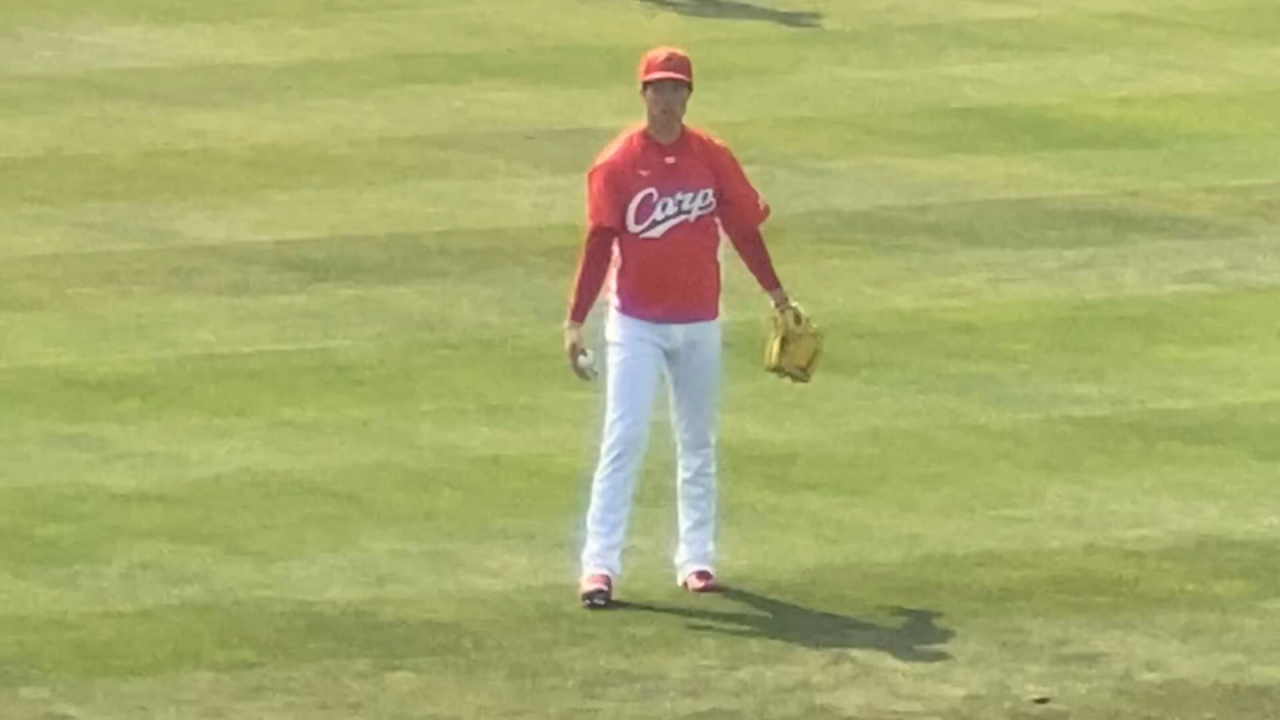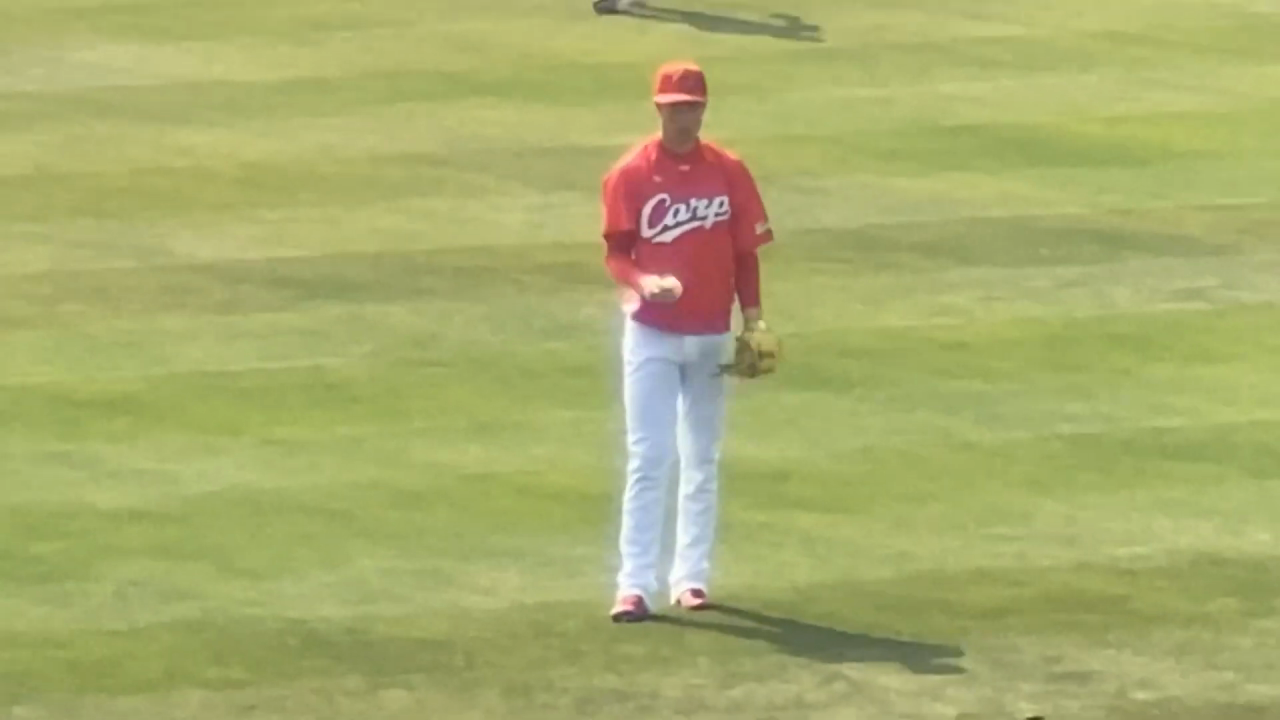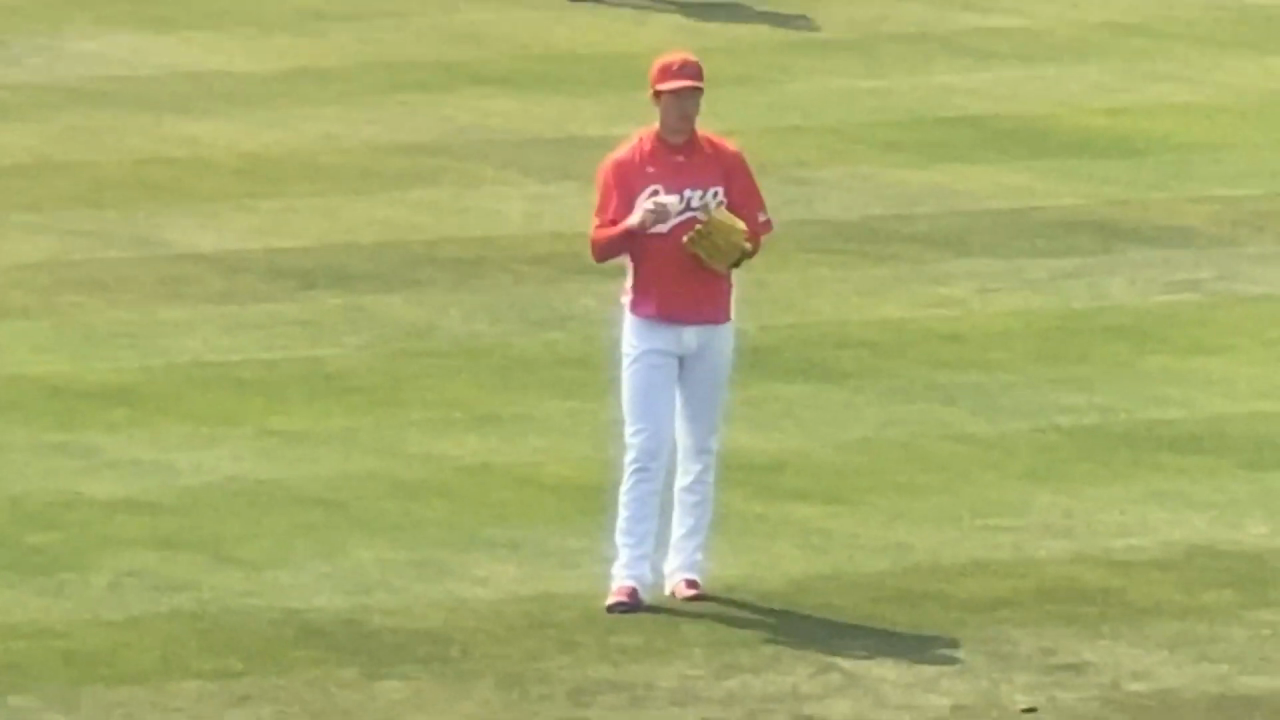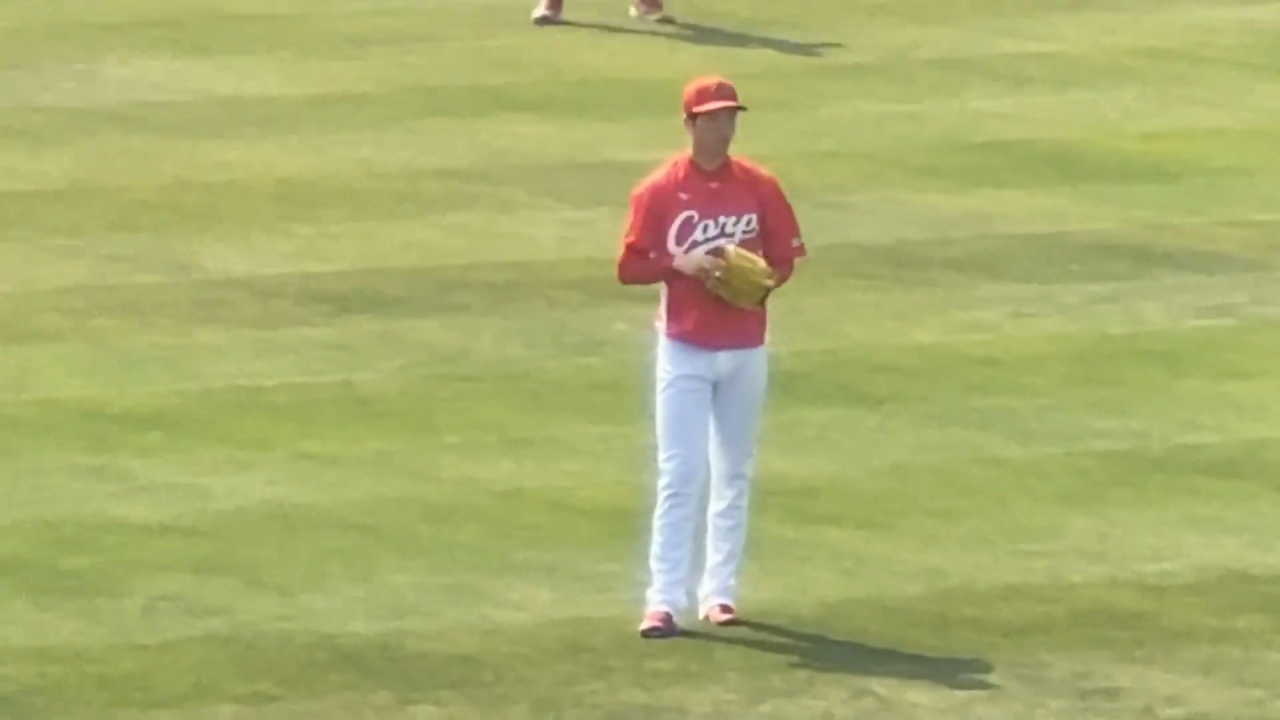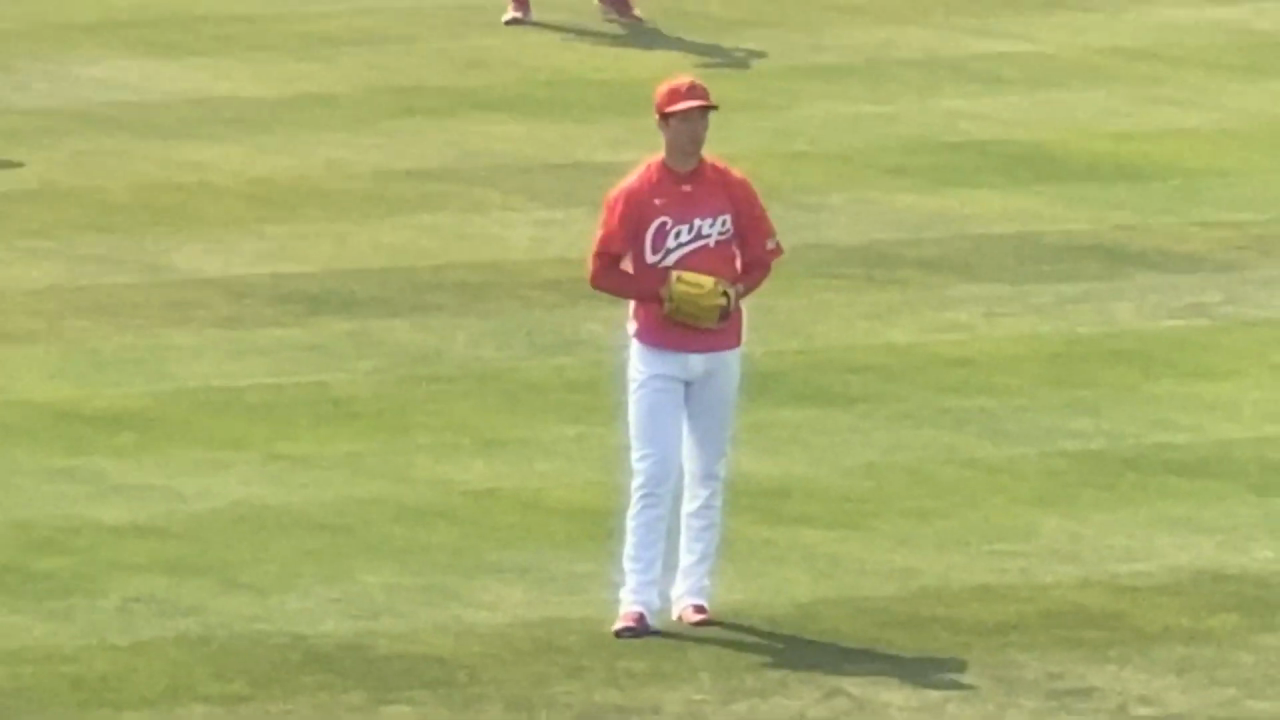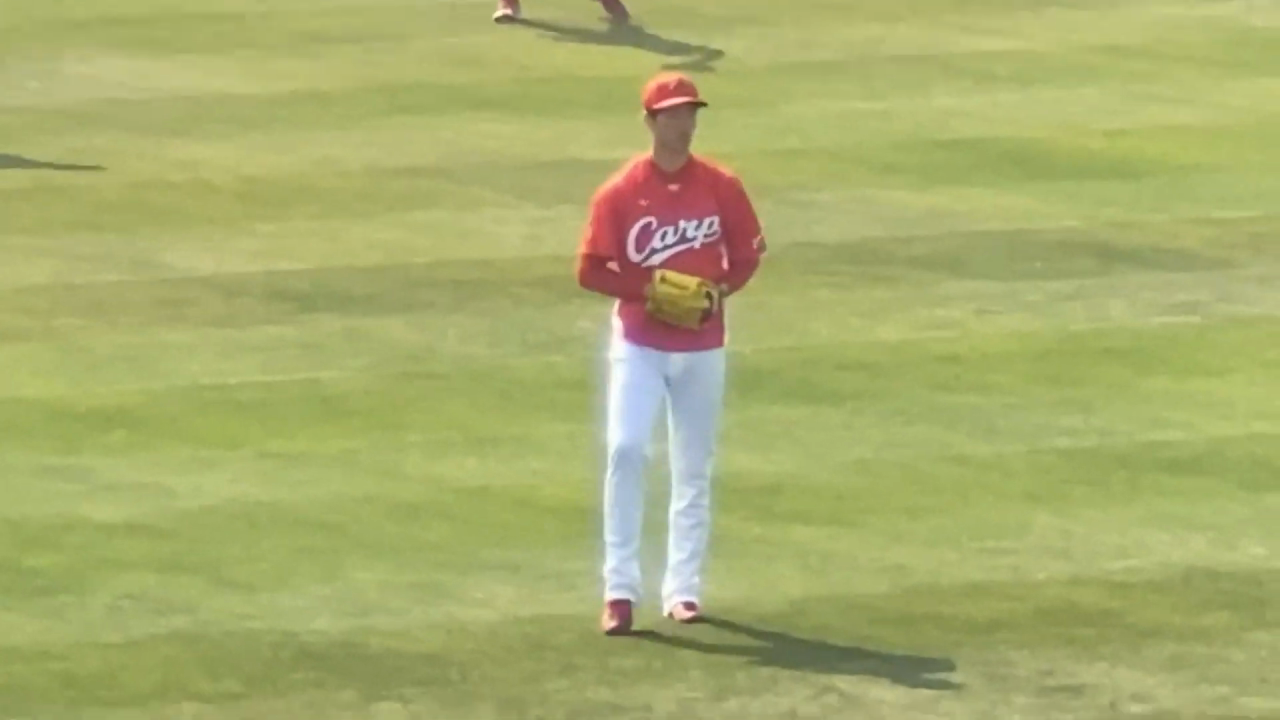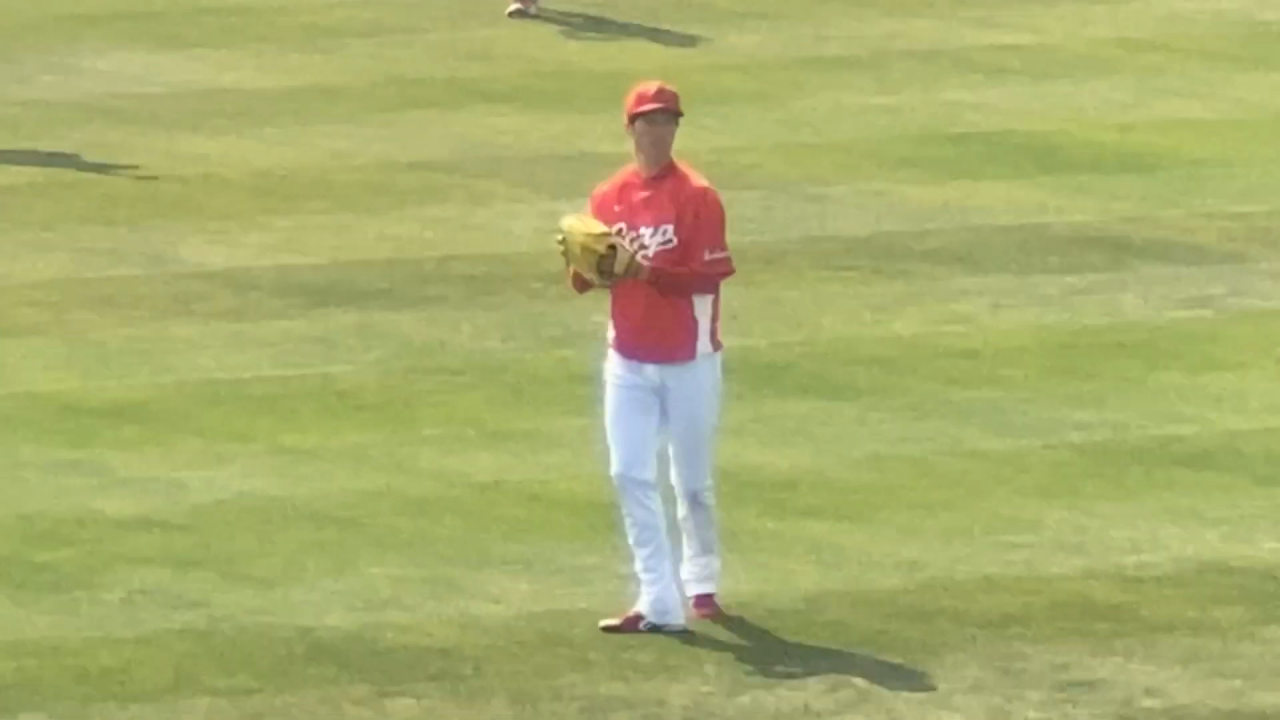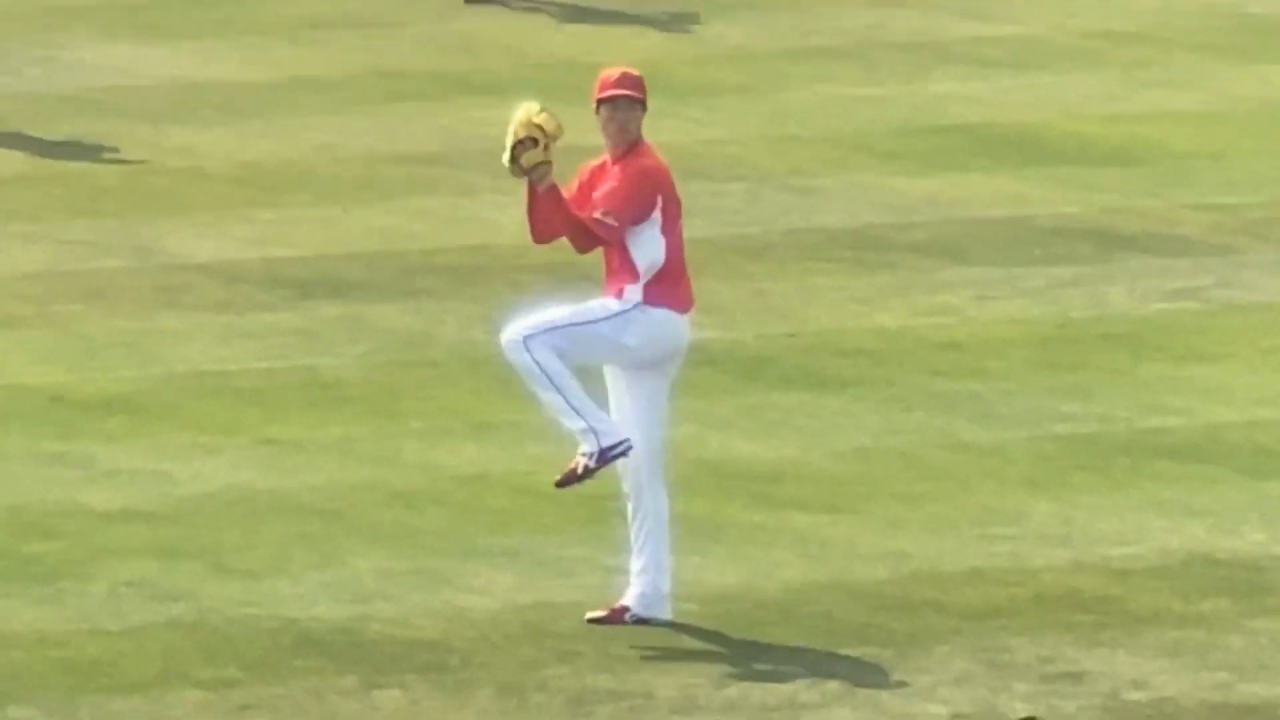
dt=0.5s
person 1, frame 1
left shoulder: (714, 157)
right shoulder: (614, 164)
left elbow: (744, 228)
right elbow: (599, 245)
left wrist: (776, 294)
right wrist: (576, 322)
left hip: (700, 322)
right hip: (635, 322)
left knee: (698, 445)
right knee: (623, 439)
left ankle: (696, 558)
right ankle: (599, 563)
person 1, frame 2
left shoulder: (729, 170)
right shoulder: (629, 173)
left elbow: (745, 252)
right elbow: (616, 253)
left wrist: (752, 314)
right wrist: (641, 285)
left hip: (712, 335)
right hip: (651, 333)
left knee: (702, 460)
right knee: (649, 459)
left ankle: (690, 576)
right ankle: (635, 584)
person 1, frame 3
left shoulder: (727, 159)
right shoulder: (624, 164)
left elbow: (754, 236)
right elbow: (600, 247)
right wrist: (636, 223)
left hip: (712, 325)
right hip: (649, 325)
left knee: (700, 450)
right knee: (646, 449)
left ankle: (686, 567)
right ankle: (630, 574)
person 1, frame 4
left shoulder: (759, 185)
right shoulder: (658, 189)
left elbow: (784, 259)
right elbow: (627, 268)
right wrist: (677, 264)
left hip: (746, 349)
right hip: (684, 349)
left knee: (734, 474)
right knee: (680, 473)
left ankle: (720, 592)
right ankle: (664, 598)
person 1, frame 5
left shoulder: (732, 187)
right shoulder: (632, 193)
left elbow: (760, 258)
right elbow: (602, 272)
left wrist: (735, 291)
right wrist: (662, 290)
left hip: (720, 351)
right hip: (657, 352)
left knee: (707, 475)
right knee: (653, 474)
left ankle: (692, 592)
right ankle: (637, 600)
person 1, frame 6
left shoulder: (722, 186)
right shoulder: (619, 191)
left elbow: (748, 256)
right elbow: (590, 271)
left wrist: (720, 291)
right wrist: (647, 290)
left hip: (702, 349)
right hip: (639, 344)
left knee: (694, 471)
right knee: (627, 449)
left ankle: (683, 589)
right ankle: (620, 586)
person 1, frame 7
left shoulder: (696, 195)
right shoulder: (607, 196)
left elbow: (710, 277)
right elbow: (582, 278)
left wrist: (642, 269)
left hip: (688, 360)
right hip: (626, 360)
left knee: (693, 480)
right knee: (629, 476)
left ankle: (699, 579)
right ankle: (659, 602)
person 1, frame 8
left shoulder: (644, 171)
right shoulder: (598, 172)
left elbow: (587, 237)
right elbow: (546, 232)
left wrist: (549, 185)
right wrist: (536, 181)
left hip: (646, 315)
right hip: (647, 319)
left knee: (520, 338)
right knee: (640, 464)
left ankle: (598, 436)
right ankle: (648, 598)
